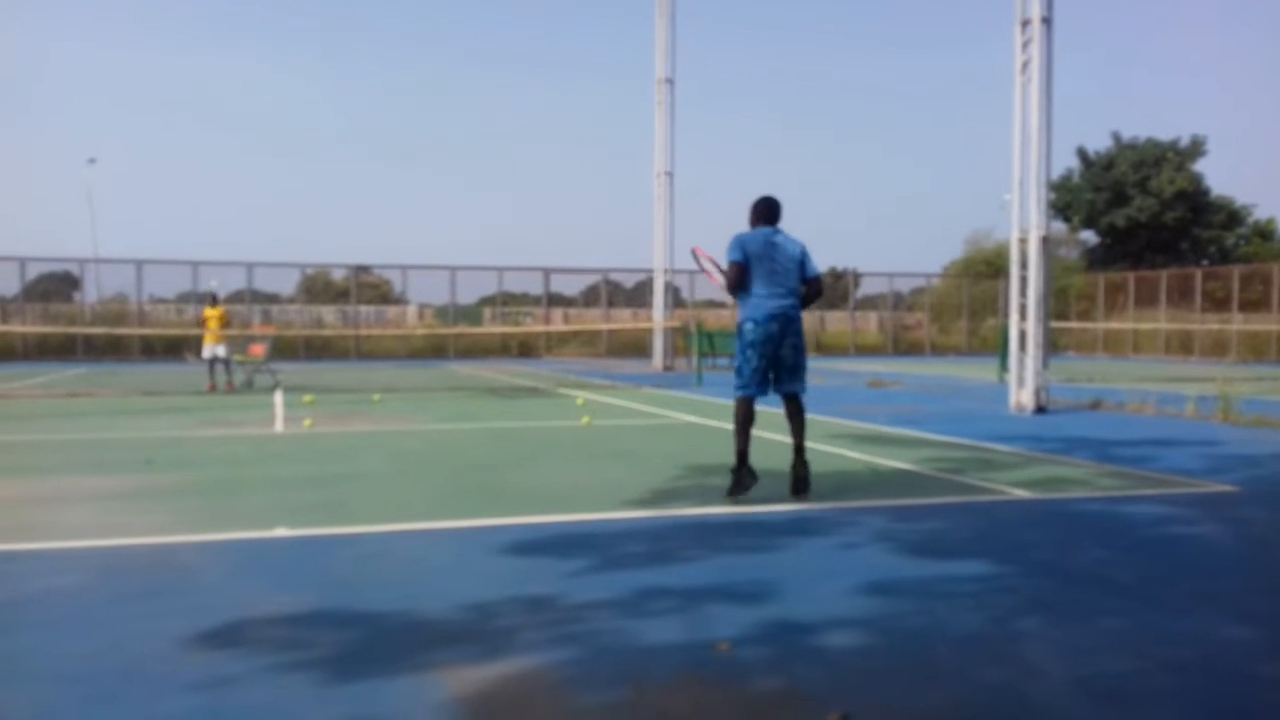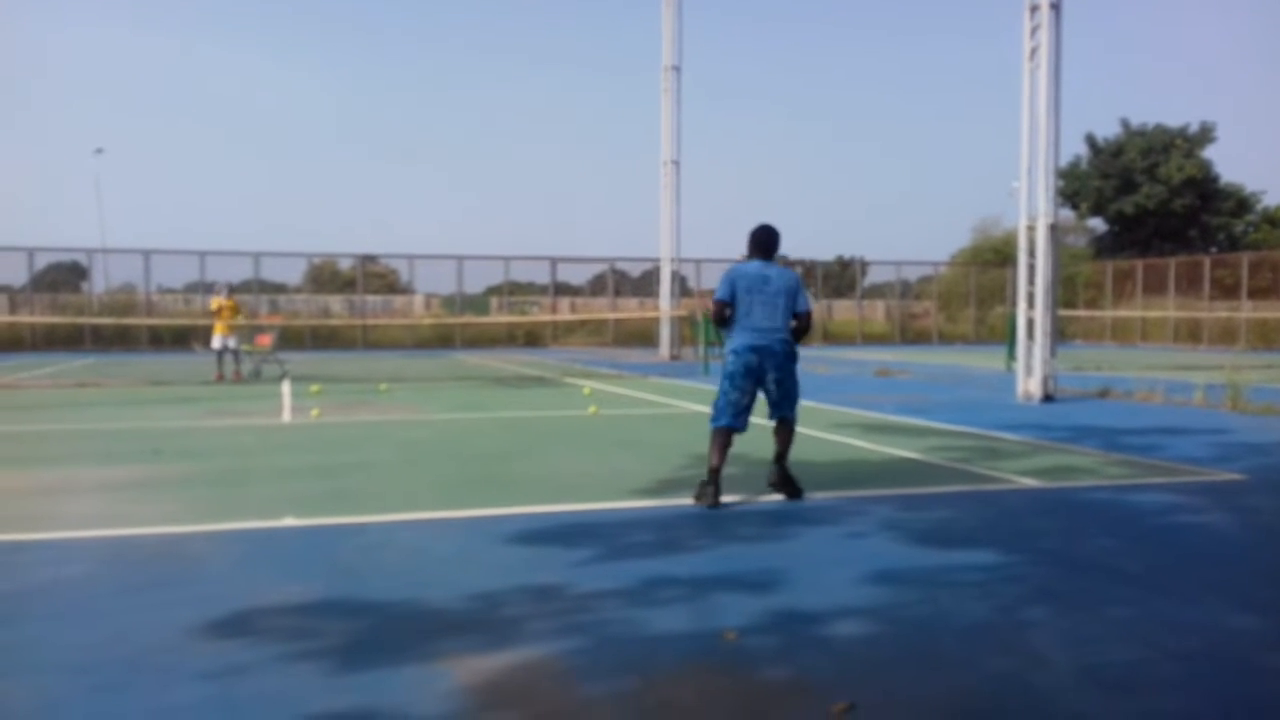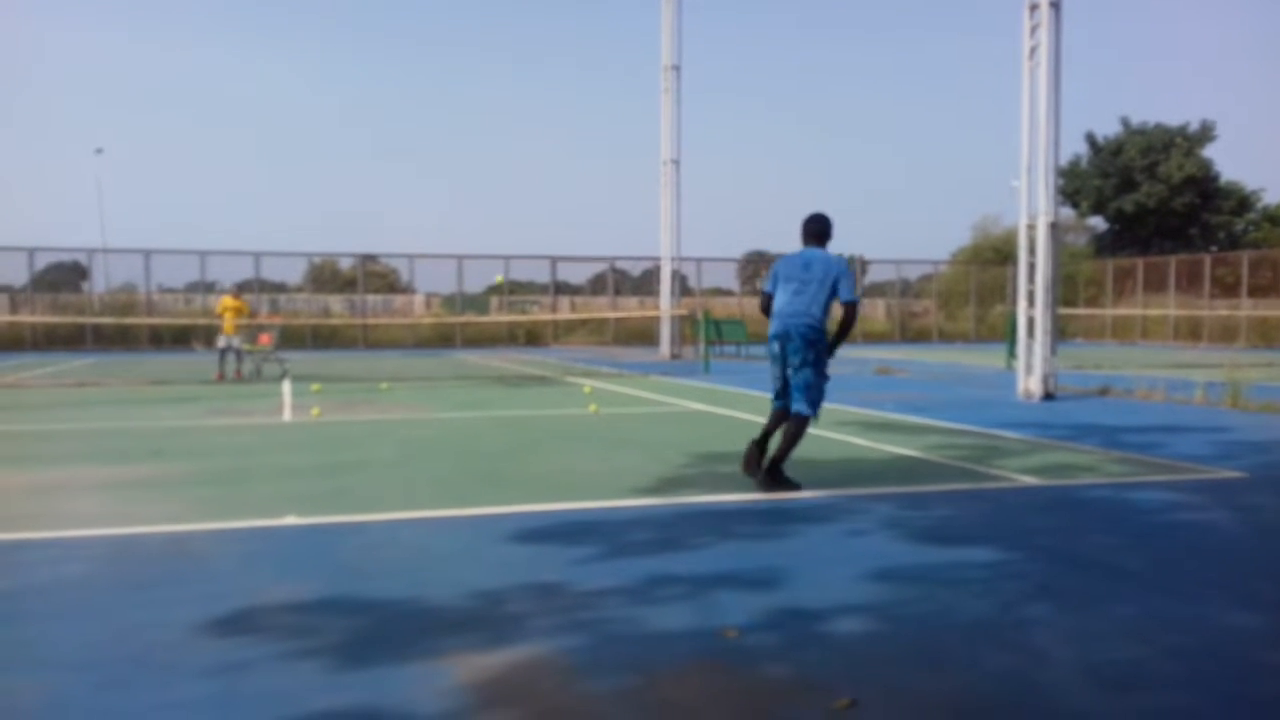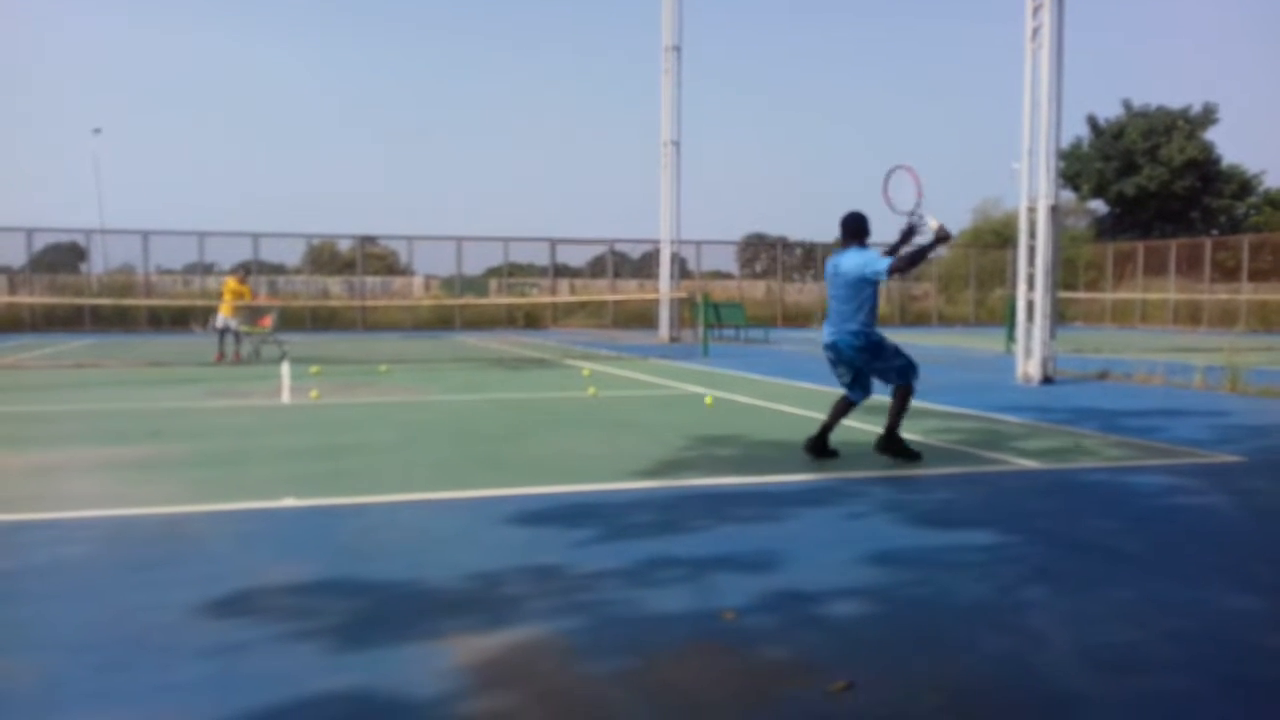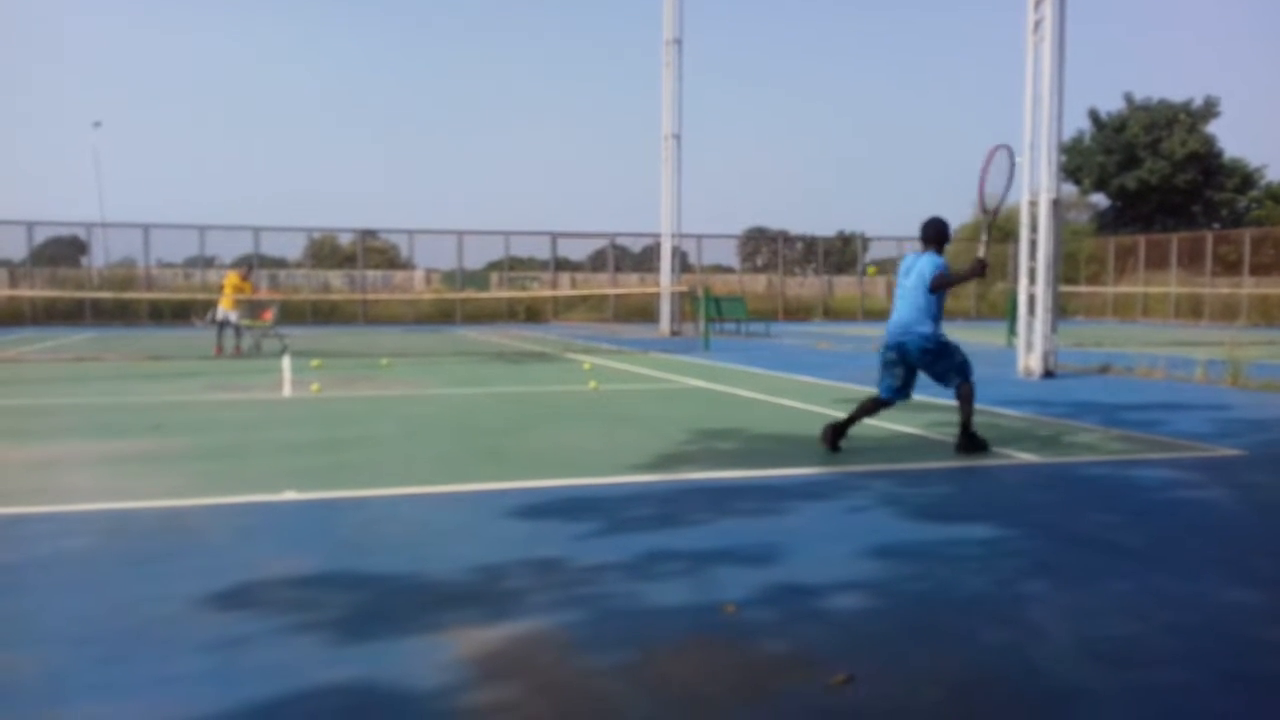
dt=0.3s
person 1, frame 1
left shoulder: (742, 241)
right shoulder: (796, 247)
left elbow: (734, 280)
right elbow: (816, 288)
left wrist: (733, 289)
left hip: (756, 322)
right hip: (789, 323)
left knee: (745, 395)
right knee: (792, 395)
left ankle: (743, 466)
right ankle: (798, 461)
person 1, frame 2
left shoulder: (734, 274)
right shoulder: (791, 279)
left elbow: (717, 315)
right elbow: (805, 324)
left hip: (741, 352)
right hip: (779, 352)
left knee: (724, 423)
right knee: (785, 417)
left ankle: (712, 481)
right ankle: (779, 466)
person 1, frame 3
left shoulder: (783, 263)
right shoulder: (839, 266)
left elbow: (764, 305)
right elbow: (850, 313)
right wrist: (833, 345)
left hip: (778, 335)
right hip: (808, 338)
left knee: (786, 402)
right knee: (803, 409)
left ankle: (760, 443)
right ankle: (773, 469)
person 1, frame 4
left shoulder: (833, 262)
right shoulder: (867, 259)
right elbow: (899, 266)
left wrist: (900, 242)
right wrist: (935, 242)
left hip: (833, 341)
right hip: (859, 339)
left knee: (856, 392)
right knee: (906, 375)
left ankle: (820, 439)
right ankle: (890, 437)
person 1, frame 5
left shoulder: (908, 262)
right shoulder: (935, 263)
right elbow: (936, 284)
right wrist: (970, 273)
left hip: (895, 342)
right hip: (926, 342)
left knee: (889, 396)
right knee: (962, 376)
left ankle: (839, 427)
right ankle: (966, 437)
